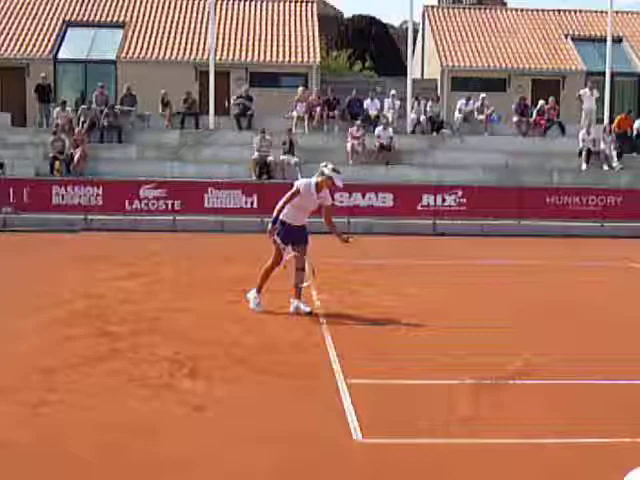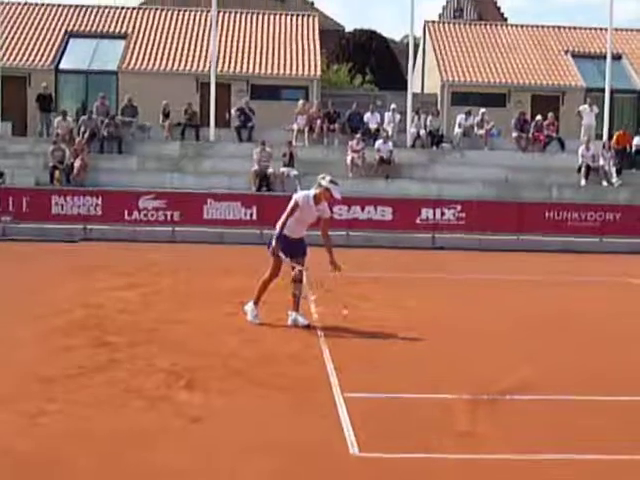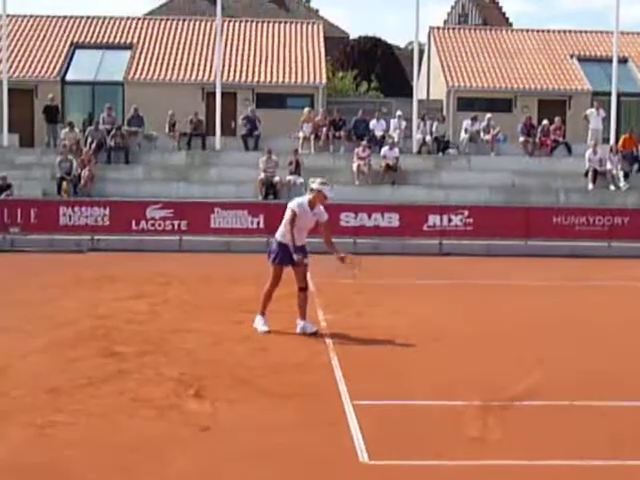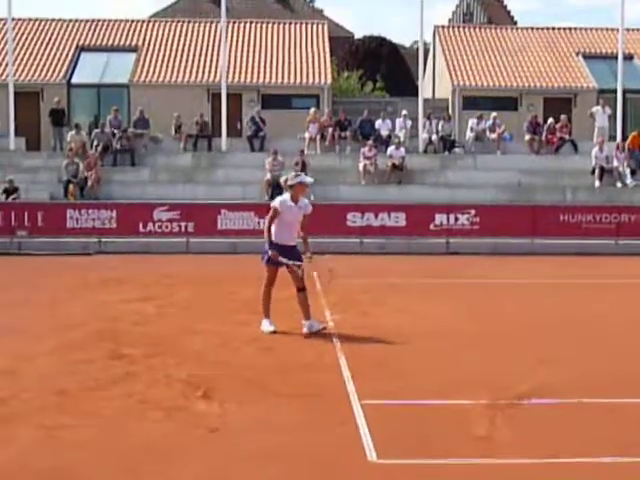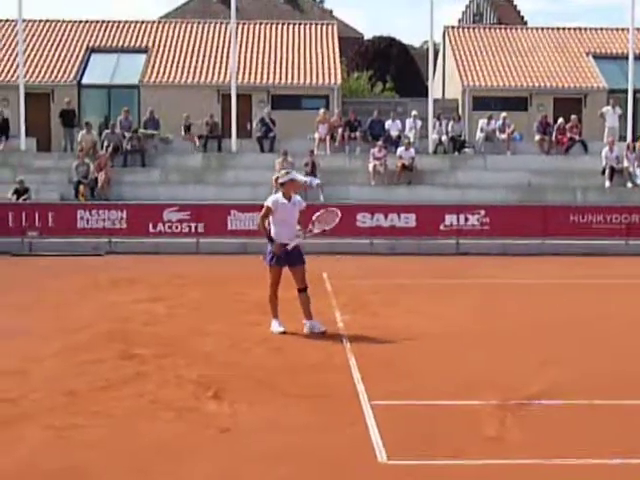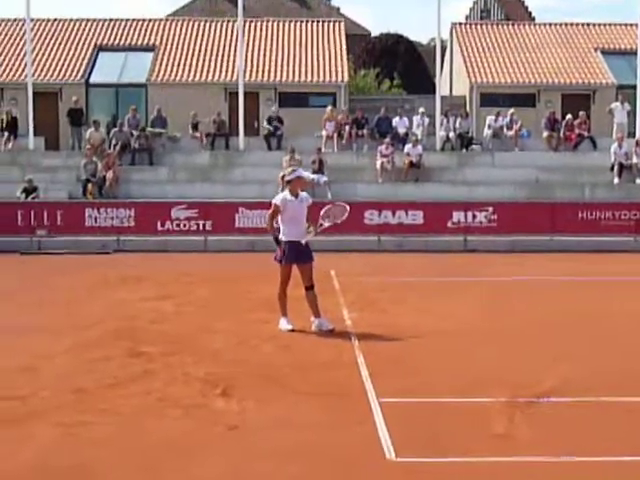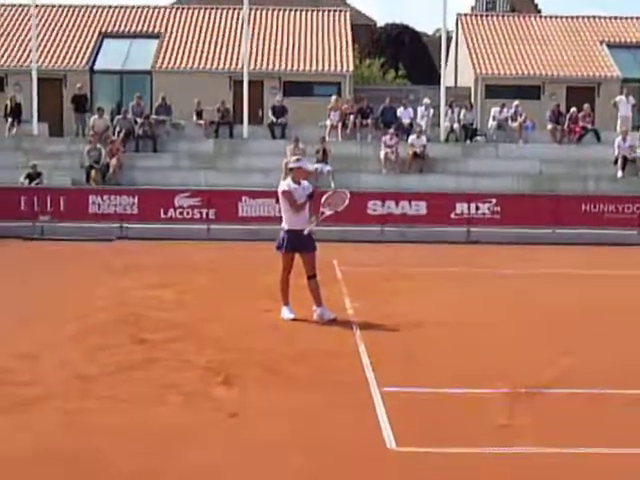
dt=0.5s
person 1, frame 1
left shoulder: (325, 197)
right shoulder: (303, 185)
left elbow: (328, 221)
right elbow: (283, 203)
left wrist: (340, 236)
right wrist: (273, 223)
left hip: (300, 228)
right hip: (284, 224)
left knee: (301, 265)
right knee: (275, 262)
left ankle: (296, 302)
right ankle: (256, 294)
person 1, frame 2
left shoulder: (324, 209)
right shoulder: (302, 197)
left elbow: (325, 235)
right elbow: (285, 218)
left wrist: (331, 258)
right wrist: (276, 239)
left hip: (298, 240)
right hip: (284, 237)
left knee: (299, 277)
right knee: (273, 274)
left ankle: (294, 314)
right ankle: (253, 305)
person 1, frame 3
left shoulder: (320, 212)
right shoulder: (297, 204)
left elbow: (327, 237)
right elbow: (289, 230)
left wrist: (337, 254)
right wrist: (294, 251)
left hip: (300, 247)
right hip: (282, 244)
left knee: (303, 285)
right knee: (274, 283)
left ankle: (302, 322)
right ankle: (261, 317)
person 1, frame 4
left shoulder: (304, 204)
right shoulder: (280, 202)
right elbow: (268, 225)
left wrist: (307, 248)
right wrist: (270, 247)
left hip: (291, 248)
right hip: (276, 246)
left knee: (300, 284)
right knee: (269, 284)
left ankle: (308, 322)
right ankle: (266, 320)
person 1, frame 5
left shoulder: (298, 201)
right shoulder: (274, 201)
right elbow: (261, 222)
left wrist: (302, 230)
right wrist: (272, 241)
left hip: (293, 247)
right hip: (277, 248)
left knee: (302, 285)
right knee: (274, 286)
left ankle: (309, 322)
right ankle: (275, 321)
person 1, frame 6
left shoulder: (305, 198)
right shoulder: (282, 199)
right elbow: (270, 221)
left wrist: (311, 227)
right wrist: (278, 242)
left hip: (302, 244)
right hip: (287, 245)
left knee: (309, 284)
right knee: (284, 283)
left ankle: (317, 320)
right ankle: (284, 319)
person 1, frame 7
left shoulder: (306, 185)
right shoulder: (285, 186)
right elbow: (297, 207)
right wrist: (310, 196)
left hip: (305, 233)
right hip: (290, 233)
left knee: (311, 272)
right knee: (286, 272)
left ankle: (319, 308)
right ankle: (286, 307)
